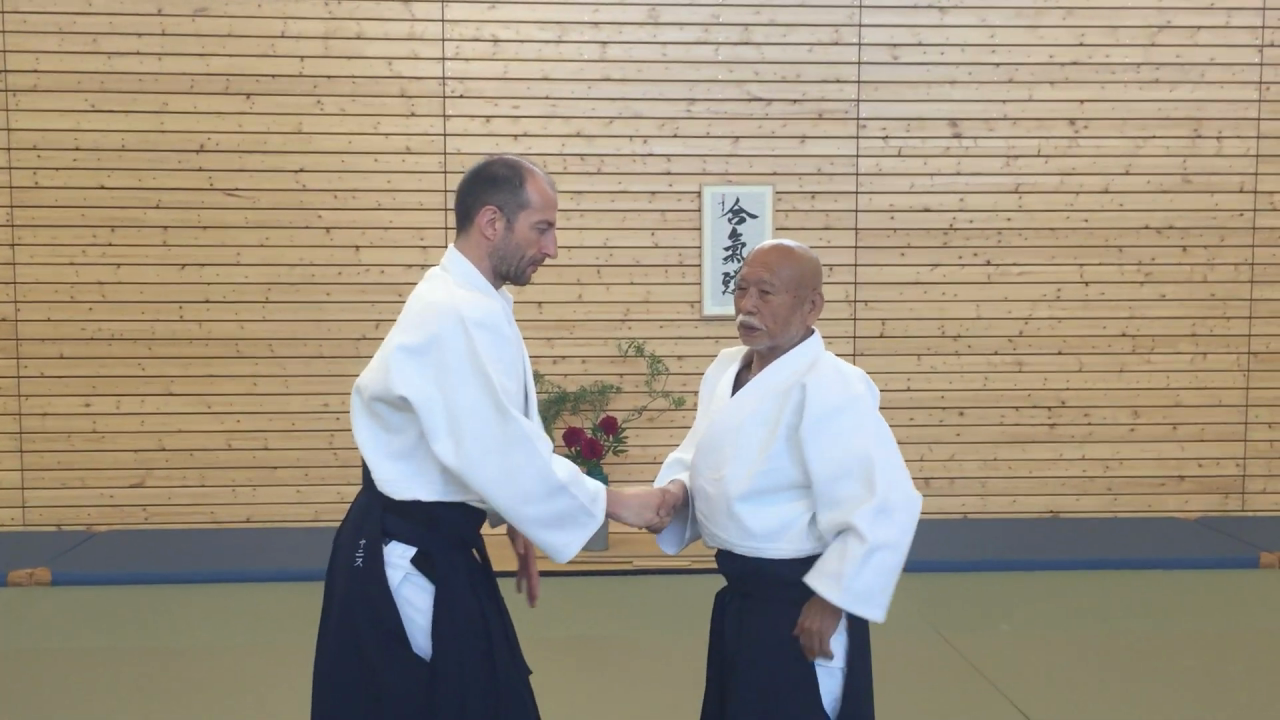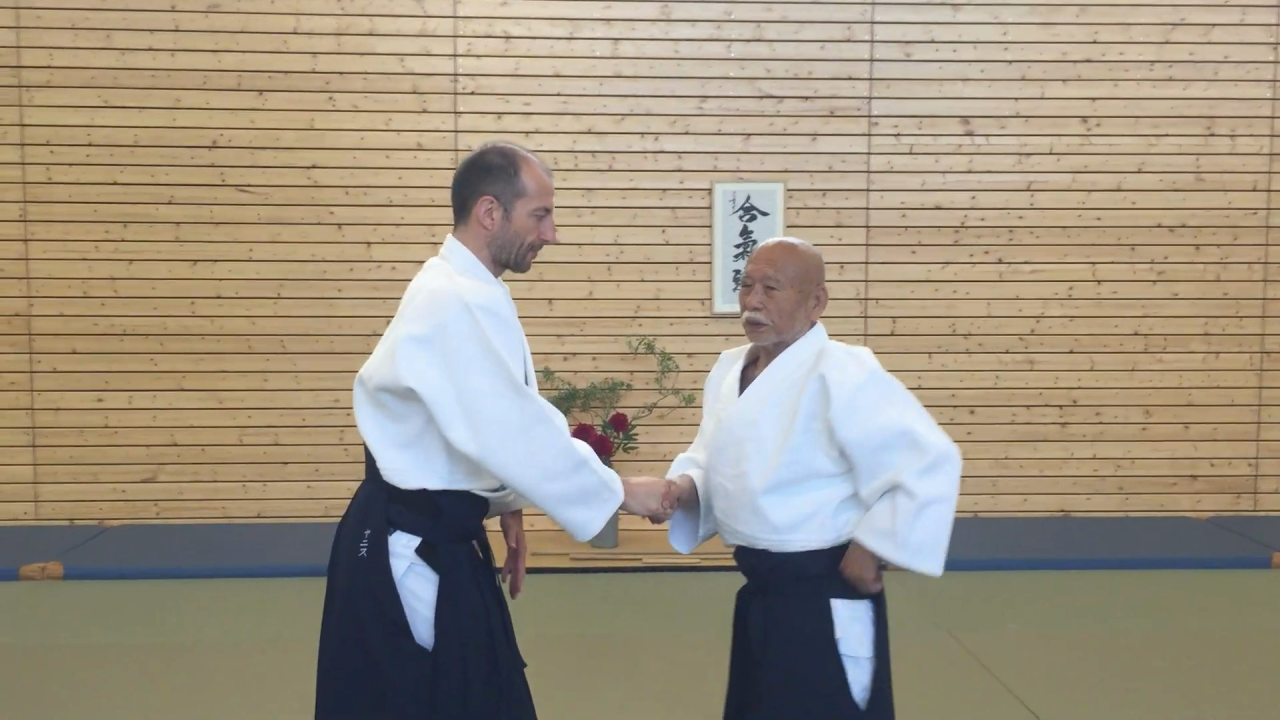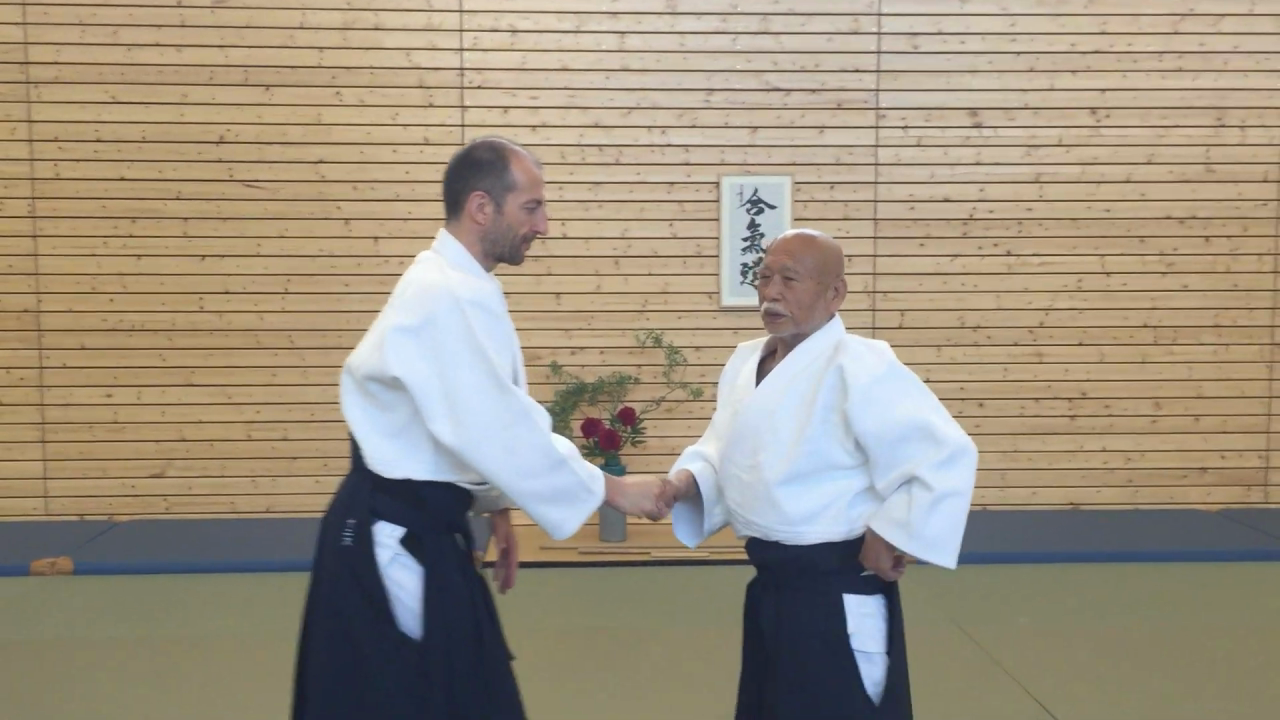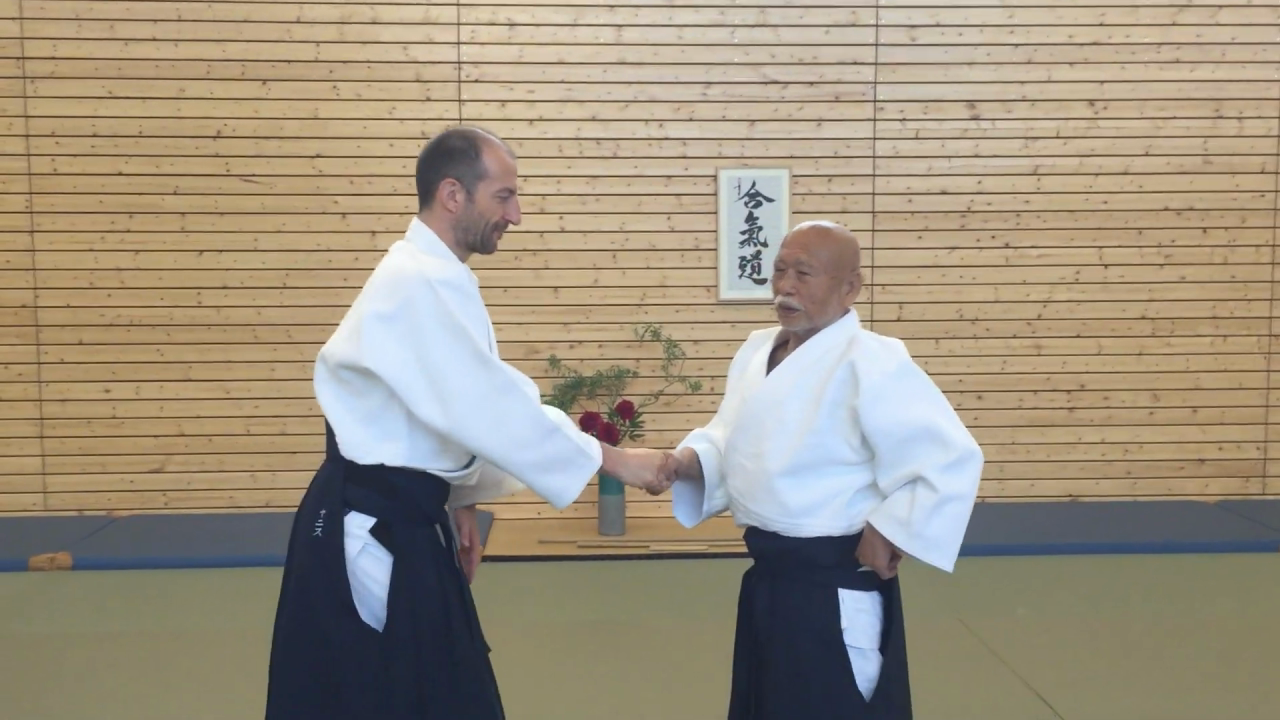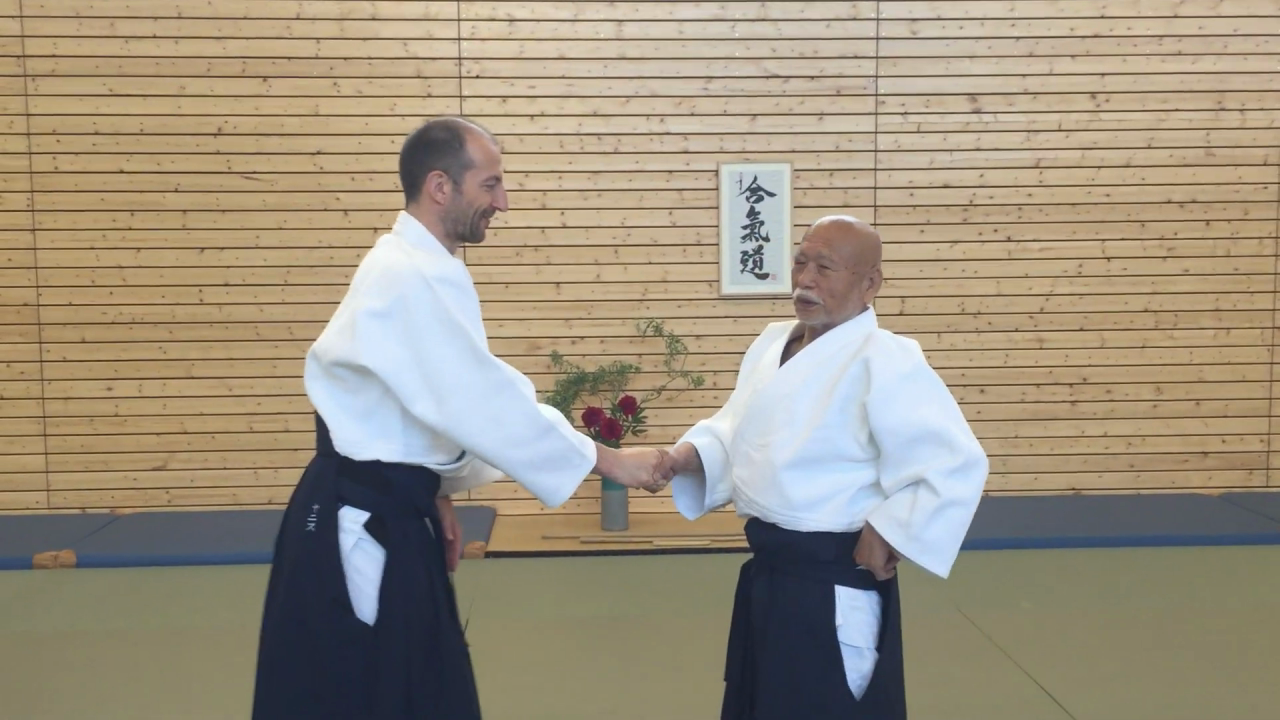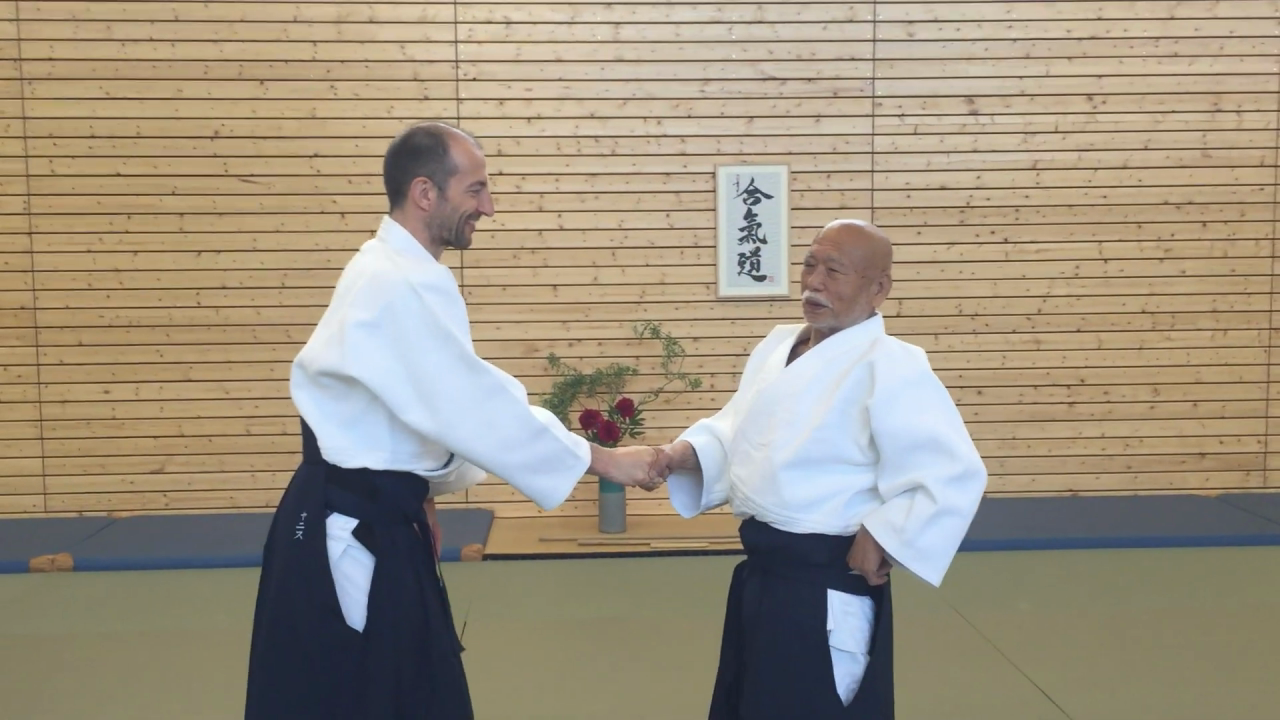
dt=0.2s
person 1, frame 1
left shoulder: (473, 302)
right shoulder: (455, 316)
left elbow: (497, 439)
right elbow: (498, 451)
left wrist: (519, 527)
right wrist: (610, 504)
left hip: (434, 549)
right hip: (401, 563)
person 1, frame 2
left shoulder: (466, 291)
right shoulder: (458, 304)
right elbow: (515, 432)
left wrist: (506, 511)
right wrist: (622, 489)
left hip: (434, 542)
right hip: (404, 554)
person 1, frame 3
left shoulder: (456, 286)
right shoulder: (448, 297)
right elbow: (499, 430)
left wrist: (497, 512)
right wrist: (612, 491)
left hip: (423, 533)
right hip: (391, 542)
person 1, frame 4
left shoulder: (426, 273)
right shoulder: (422, 281)
right elbow: (489, 405)
left wrist: (459, 504)
right wrist: (613, 460)
left hip: (397, 522)
right hip: (367, 535)
person 1, frame 5
left shoulder: (410, 265)
right shoulder: (416, 278)
right elbow: (484, 402)
left wrist: (435, 494)
right wrist: (609, 460)
left hip: (384, 516)
right hip: (357, 530)
person 1, frame 6
left shoulder: (391, 270)
right shoulder: (401, 286)
right elbow: (475, 405)
left wrist: (418, 496)
right wrist: (603, 460)
left hip: (370, 520)
right hip: (349, 535)
person 2, frame 1
left shoulder: (830, 389)
right shoulder: (726, 371)
left elbow: (884, 508)
right elbow: (700, 455)
left wrist: (829, 602)
right wrist: (677, 490)
left hip: (799, 607)
right hip: (742, 595)
person 2, frame 2
left shoulder: (842, 374)
right shoulder: (728, 370)
left elbow: (930, 462)
right elbow: (712, 456)
left wrist: (875, 544)
right wrist: (687, 485)
left hip: (825, 602)
right hip: (762, 592)
person 2, frame 3
left shoulder: (860, 367)
right shoulder: (744, 362)
left elbow: (946, 457)
right elbow: (728, 451)
left wrist: (890, 535)
right wrist: (687, 481)
left hip: (838, 596)
right hip: (774, 586)
person 2, frame 4
left shoulder: (872, 363)
right shoulder: (755, 351)
left elbow: (951, 459)
right elbow: (732, 437)
left wrist: (890, 533)
right wrist: (691, 459)
left hip: (836, 591)
right hip: (771, 578)
person 2, frame 5
left shoulder: (886, 361)
right shoulder: (771, 343)
left elbow: (955, 465)
right elbow: (738, 430)
left wrist: (888, 534)
right wrist: (691, 454)
left hip: (834, 588)
right hip: (770, 573)
person 2, frame 6
left shoulder: (892, 368)
right shoulder: (777, 346)
left elbow: (954, 475)
right elbow: (737, 430)
left wrist: (882, 540)
right wrist: (688, 452)
left hip: (826, 592)
right hip: (762, 575)
